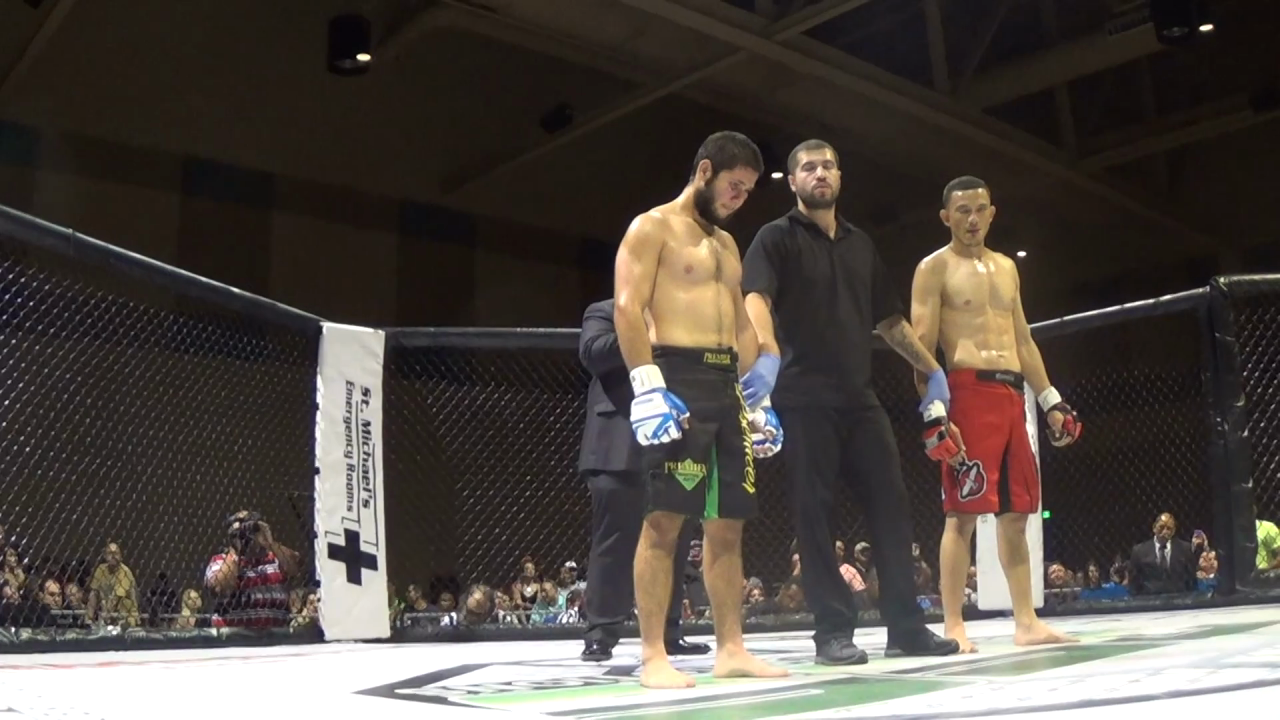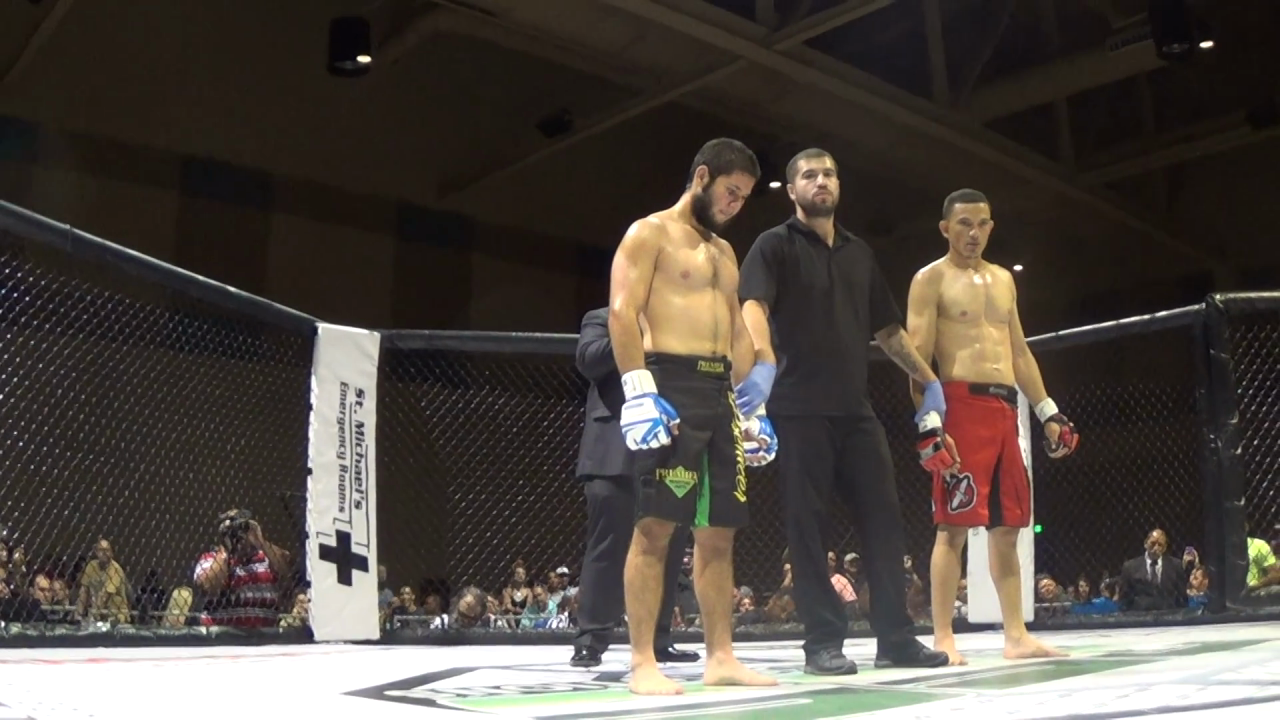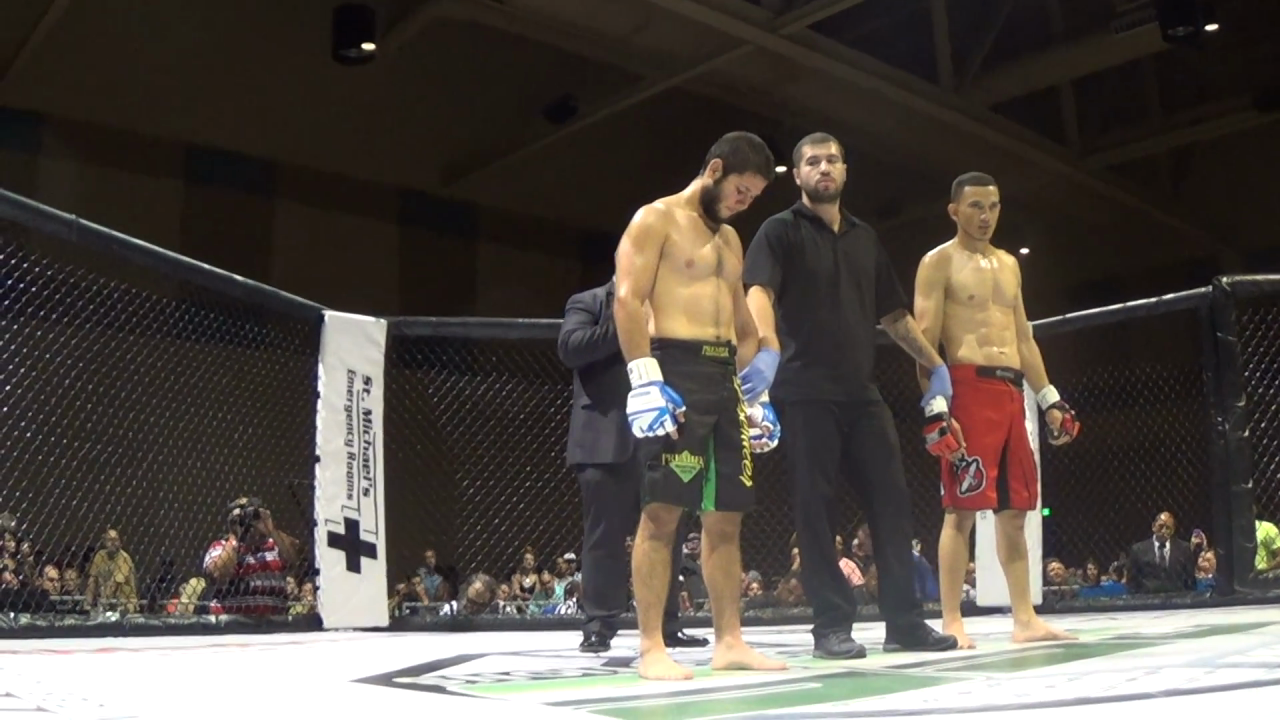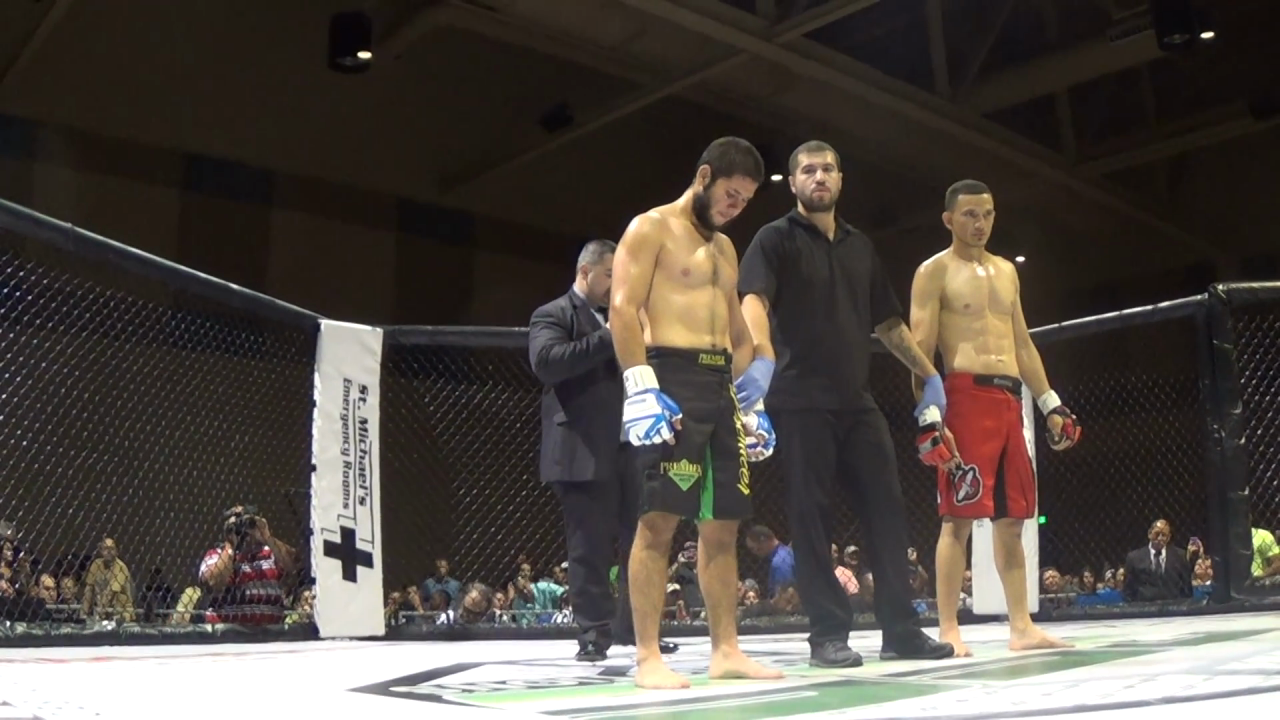
dt=1s
person 1, frame 1
left shoulder: (727, 244)
right shoulder: (652, 227)
right elbow: (627, 308)
right wrist: (649, 386)
left hip: (725, 386)
right hip: (677, 376)
left knee: (727, 525)
right knee: (663, 520)
left ankle: (730, 648)
right ankle: (653, 657)
person 1, frame 2
left shoulder: (725, 253)
right shoulder: (649, 233)
right elbow: (622, 314)
right wrist: (640, 392)
left hip: (720, 394)
right hip: (671, 385)
left knee: (718, 533)
right knee: (655, 526)
left ankle: (720, 657)
right ankle: (643, 663)
person 1, frame 3
left shoulder: (729, 239)
right shoulder: (656, 219)
right elbow: (627, 300)
right wrist: (646, 380)
left hip: (724, 378)
right hip: (675, 369)
left knee: (726, 516)
right knee: (662, 511)
left ankle: (729, 641)
right ankle: (651, 648)
person 1, frame 4
left shoulder: (724, 247)
right shoulder: (651, 228)
right elbow: (623, 309)
left wrist: (752, 400)
right wrist: (642, 388)
left hip: (719, 385)
right hip: (671, 377)
left knee: (723, 524)
right knee: (659, 519)
left ankle: (725, 650)
right ankle: (648, 657)
person 2, frame 1
left shoulder: (861, 244)
right shoulder: (777, 238)
left elbow: (890, 319)
right elbow: (756, 298)
left wrist: (933, 369)
right wrist: (768, 355)
left hip: (859, 396)
right hip: (804, 397)
left knee: (892, 506)
right knee: (814, 514)
left ankle: (905, 625)
right ankle: (833, 631)
person 2, frame 2
left shoulder: (859, 253)
right shoulder: (775, 245)
left elbow: (888, 329)
right elbow: (754, 306)
left wrist: (930, 380)
right wrist: (765, 363)
left hip: (855, 407)
right hip: (799, 407)
left knee: (884, 517)
right knee: (807, 523)
left ankle: (896, 637)
right ankle: (823, 642)
person 2, frame 3
left shoulder: (865, 238)
right shoulder: (781, 231)
left elbow: (894, 313)
right elbow: (759, 292)
left wrist: (936, 365)
right wrist: (769, 349)
left hip: (862, 391)
right hip: (805, 391)
left knee: (892, 501)
right knee: (815, 508)
left ankle: (904, 621)
right ankle: (832, 626)
person 2, frame 4
left shoulder: (860, 246)
right shoulder: (776, 239)
left elbow: (887, 322)
right elbow: (754, 300)
left wrist: (930, 374)
right wrist: (763, 358)
left hip: (856, 399)
right hip: (800, 400)
left knee: (887, 509)
right knee: (811, 516)
left ankle: (900, 629)
right ankle: (828, 634)
person 3, frame 1
left shoulder: (1006, 267)
right shoulder: (934, 268)
right elbow: (922, 347)
left wrist: (1050, 401)
right wrist: (934, 413)
left hip: (1012, 396)
right hip: (968, 393)
left knee: (1016, 514)
right knee: (962, 513)
left ankle: (1027, 622)
right ankle: (953, 626)
person 3, frame 2
left shoulder: (1003, 280)
right shoulder: (931, 280)
left elbow: (1020, 352)
right elbow: (918, 358)
left wrist: (1048, 412)
right wrist: (929, 423)
left hip: (1005, 409)
right hip: (962, 405)
left knee: (1007, 528)
right knee: (954, 526)
left ankle: (1017, 636)
right ankle: (943, 639)
person 3, frame 3
left shoulder: (1008, 265)
right shoulder: (939, 262)
right elbow: (926, 341)
left wrist: (1050, 400)
right wrist: (935, 407)
left hip: (1011, 393)
right hip: (968, 389)
left knee: (1014, 511)
right knee: (962, 509)
left ankle: (1025, 619)
right ankle: (952, 622)
person 3, frame 4
left shoulder: (1006, 271)
right shoulder: (934, 272)
right elbow: (921, 350)
left wrist: (1051, 405)
right wrist: (929, 418)
left hip: (1010, 401)
right hip: (966, 397)
left knee: (1012, 519)
right knee: (959, 517)
left ankle: (1022, 627)
right ankle: (949, 630)
person 4, frame 1
right shoulder: (604, 313)
right elbow: (592, 353)
right hip: (620, 449)
left knee: (672, 544)
right knee: (614, 543)
left ankle: (667, 633)
right ankle: (600, 636)
person 4, frame 2
right shoulder: (603, 320)
right elbow: (589, 359)
right hip: (616, 454)
left knee: (666, 551)
right knee: (607, 548)
left ankle: (658, 641)
right ankle: (590, 641)
person 4, frame 3
right shoulder: (589, 303)
right elbow: (570, 348)
right hip: (607, 441)
right knee: (604, 537)
left ankle: (666, 627)
right ankle: (598, 628)
person 4, frame 4
right shoulder: (553, 316)
right elbow: (546, 363)
right wrist: (608, 339)
right hip: (585, 453)
left knee: (638, 540)
right knee: (588, 548)
left ankle: (630, 626)
right ankle: (593, 635)
